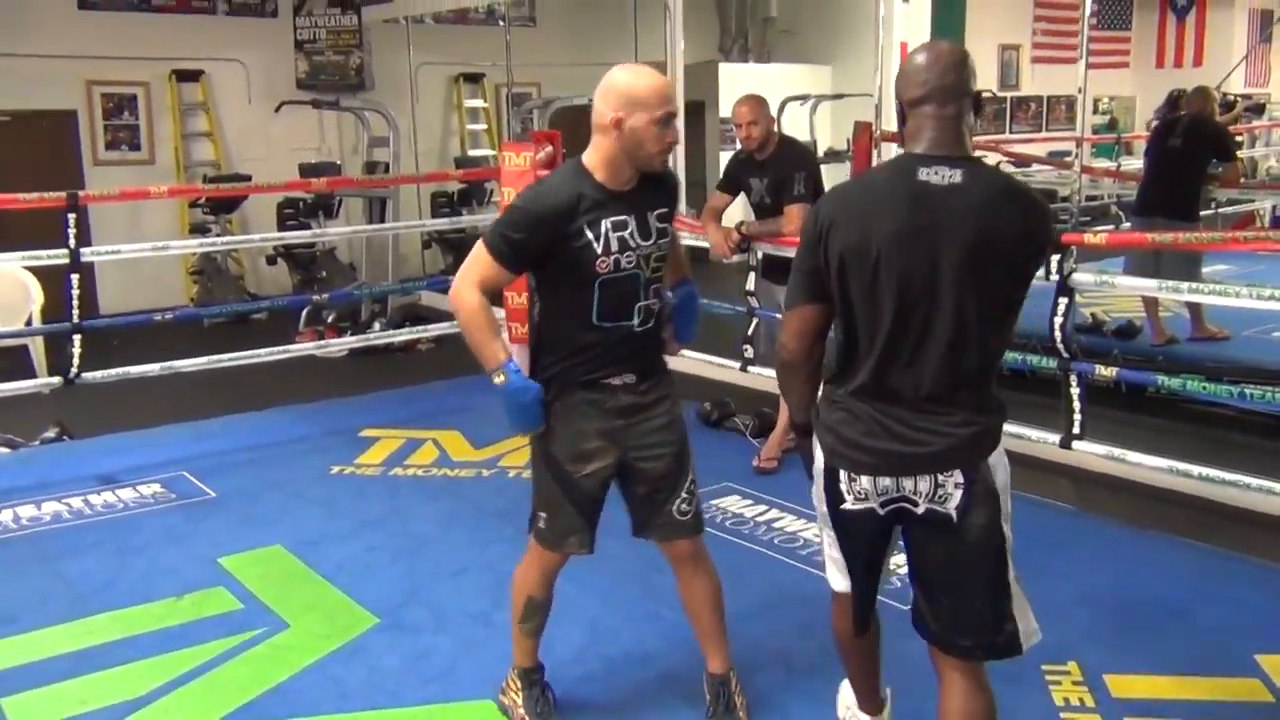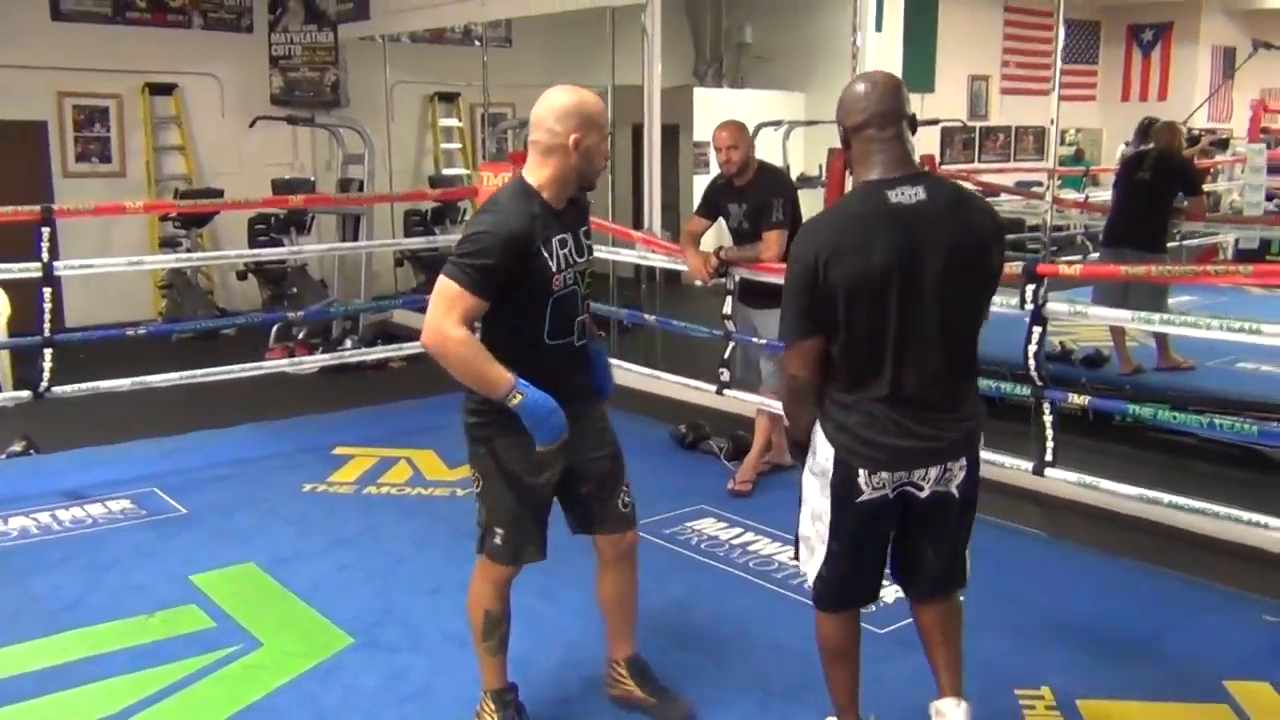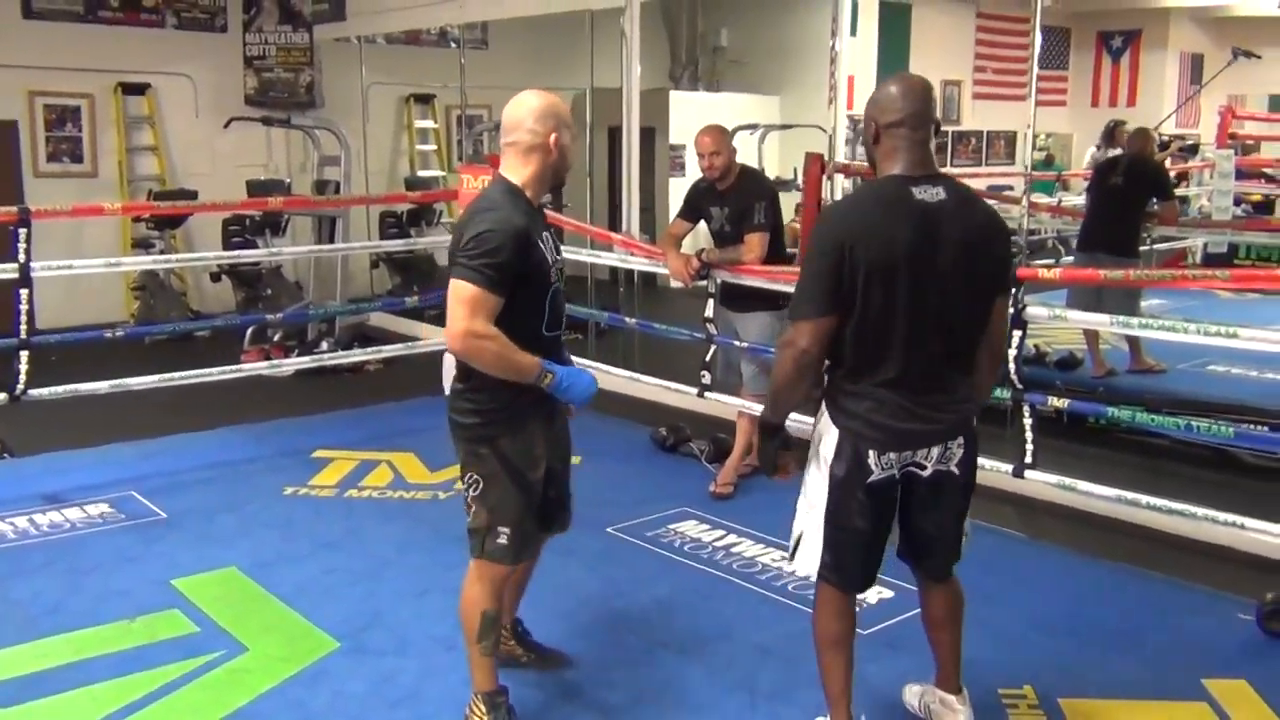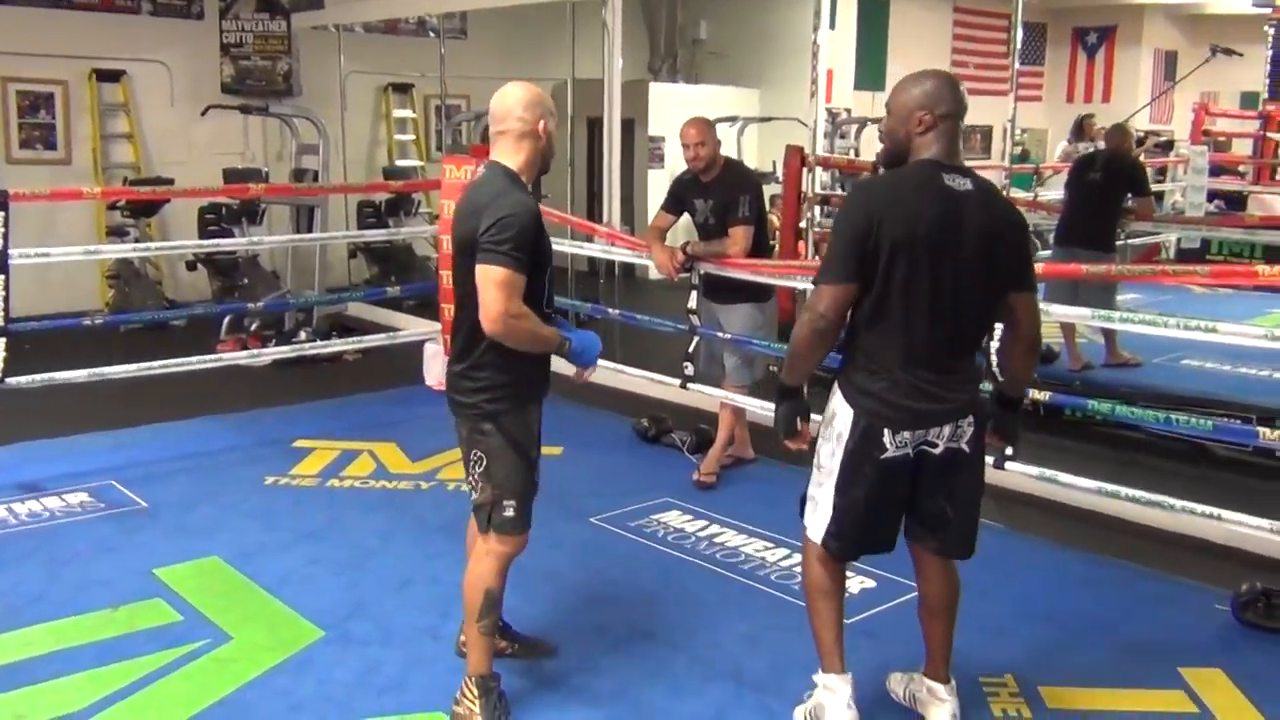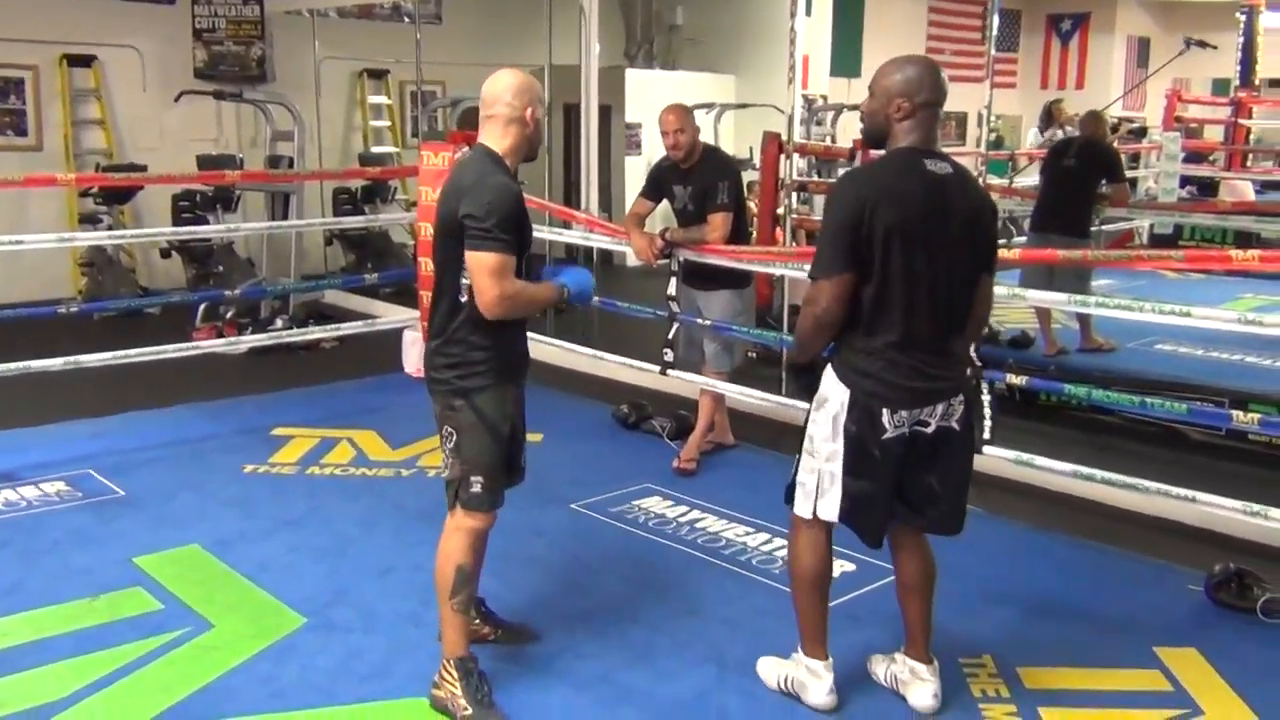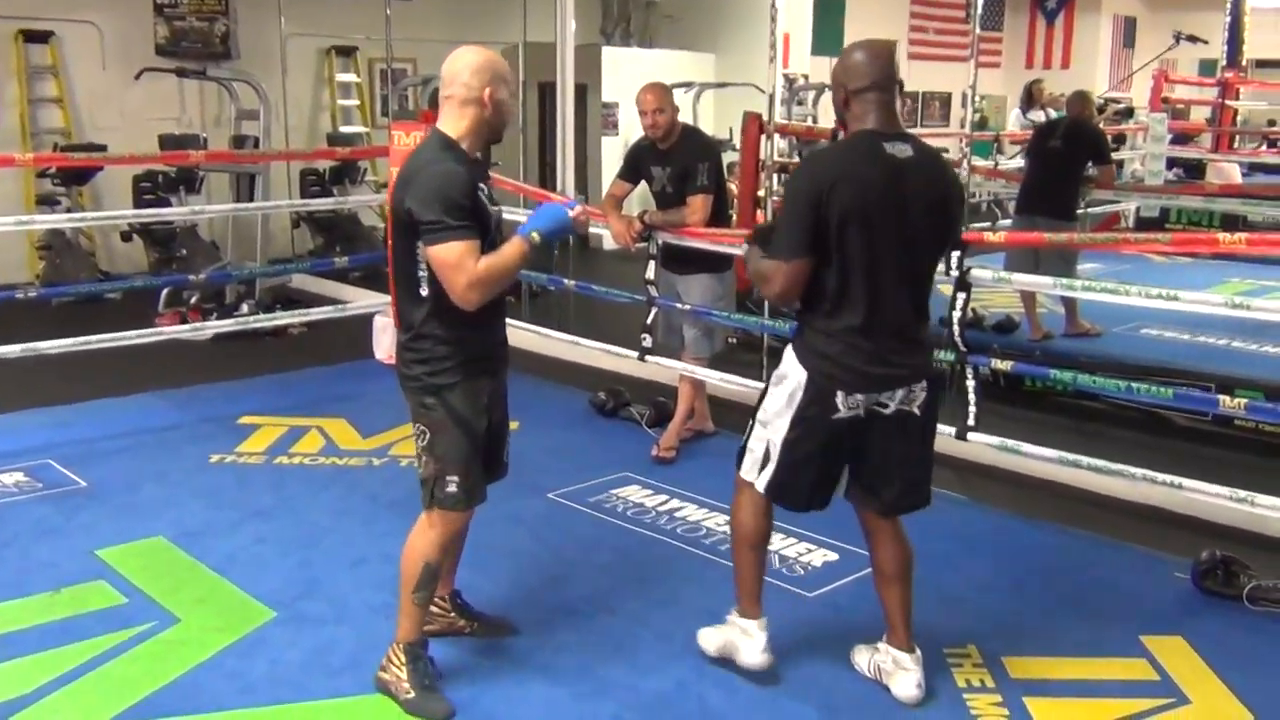
dt=0.3s
person 1, frame 1
left shoulder: (842, 207)
right shoulder: (1023, 212)
left elbow: (795, 349)
left wrist: (804, 426)
left hip: (851, 449)
right hip: (959, 457)
left knee: (851, 592)
right knee: (962, 649)
person 1, frame 2
left shoulder: (824, 236)
right shoulder: (978, 220)
left elbow: (801, 372)
left wrist: (803, 440)
left hip: (854, 448)
right hip: (948, 445)
left knee: (837, 600)
right knee: (933, 588)
person 1, frame 3
left shoulder: (848, 220)
right shoulder: (984, 222)
left elbow: (806, 344)
right elbow: (992, 342)
left wrist: (772, 424)
left hip: (861, 431)
right hip: (946, 431)
left knee: (837, 584)
right knee: (936, 570)
person 1, frame 4
left shoulder: (874, 198)
right shoulder: (1001, 213)
left elbow: (824, 314)
right elbow: (1024, 329)
left wrist: (788, 390)
right wrist: (1009, 401)
left hip: (872, 408)
right hip: (954, 412)
left knee: (823, 543)
right knee: (935, 551)
person 1, frame 5
left shoulder: (862, 187)
right shoulder: (974, 196)
left elbow: (825, 306)
right elbow: (979, 309)
left wrist: (800, 359)
left hip: (864, 388)
right hip: (942, 390)
left knee: (809, 520)
right knee: (909, 528)
left ankle: (813, 666)
right ankle: (917, 666)
person 1, frame 6
left shoulder: (822, 171)
right shoulder: (942, 176)
left elbow: (783, 284)
left wrist: (752, 254)
left hip: (827, 368)
right hip: (905, 370)
left knee: (754, 485)
right knee: (881, 511)
left ankle: (747, 628)
right ankle: (901, 655)
person 2, frame 1
left shoulder: (661, 185)
right shoulder: (550, 205)
right elbow: (466, 291)
left wrist: (682, 294)
right wrist: (509, 376)
left hip: (650, 396)
right hip: (570, 408)
left knee: (685, 546)
right knee: (549, 550)
person 2, frame 2
left shoulder: (574, 207)
right shoulder: (502, 227)
right elbow: (440, 331)
right wrist: (521, 398)
left hip: (579, 409)
right hip: (515, 427)
left knee: (620, 540)
right knee: (500, 563)
person 2, frame 3
left shoulder: (525, 212)
right shoulder: (499, 224)
right elbow: (466, 335)
left wrist: (553, 376)
right wrist: (554, 377)
left hip: (533, 413)
right hip: (495, 422)
left knee: (537, 534)
right knee: (494, 558)
left ankle: (507, 632)
person 2, frame 4
left shoulder: (491, 192)
right shoulder: (512, 208)
right elbow: (500, 317)
left wrist: (553, 332)
right wrist: (568, 341)
left hip: (503, 388)
right hip: (495, 395)
left knee: (491, 521)
right knee: (501, 536)
left ankle: (482, 629)
person 2, frame 5
left shoulder: (480, 175)
right shoulder: (492, 188)
right elbow: (495, 297)
left wrist: (550, 280)
right wrist: (564, 288)
left hip: (491, 366)
right hip: (470, 373)
left knee: (485, 500)
right knee: (471, 513)
left ankle: (468, 611)
person 2, frame 6
left shoulder: (462, 162)
right shoulder: (437, 175)
right elbow: (468, 286)
left wrist: (531, 231)
right wrist: (535, 232)
left hip: (476, 360)
right hip: (443, 368)
left knee: (463, 497)
right knee: (446, 510)
left ankle: (444, 604)
right ankle: (403, 655)
person 3, frame 1
left shoulder: (797, 158)
right shoulder: (741, 162)
left elbow: (793, 224)
right elbow: (711, 208)
left wrist: (743, 230)
right wrist: (713, 230)
right hip: (771, 267)
left ankle: (779, 434)
person 3, frame 2
left shoulder: (775, 184)
right shoulder: (720, 186)
left elbow: (772, 250)
right elbow: (690, 231)
left wrist: (721, 255)
right wrist: (692, 254)
left hip: (782, 296)
right hip: (748, 292)
left knee: (773, 376)
right knee: (761, 375)
left ankle: (754, 459)
right ankle: (779, 450)
person 3, frame 3
left shoulder: (757, 188)
right shoulder: (701, 191)
left elbow: (753, 254)
right elbow: (671, 235)
left wrist: (703, 257)
right wrist: (673, 257)
left hip: (764, 300)
right hip: (729, 296)
left knee: (754, 381)
right knee: (743, 379)
left ankle: (734, 463)
right ankle: (759, 452)
person 3, frame 4
left shoulder: (741, 181)
right shoulder: (685, 183)
left elbow: (737, 246)
right elbow: (656, 227)
left wrist: (688, 250)
right wrist: (658, 249)
left hip: (748, 291)
right hip: (712, 288)
left knee: (737, 372)
right knee: (725, 371)
left ankle: (716, 453)
right ankle: (742, 444)
person 3, frame 5
left shoulder: (720, 167)
right shoulder: (664, 170)
left elbow: (716, 233)
right elbow: (634, 214)
left wrist: (666, 236)
right wrist: (637, 236)
left hip: (727, 278)
right hip: (692, 274)
left knee: (716, 359)
right knee: (703, 357)
left ankle: (695, 440)
right ankle: (721, 430)
person 3, frame 6
left shoulder: (700, 148)
right shoulder: (642, 150)
left elbow: (696, 216)
right elbow: (612, 196)
left wrist: (645, 218)
right wrist: (615, 219)
left hip: (707, 261)
right hip: (670, 257)
left knee: (696, 345)
right knee: (684, 342)
left ankle: (676, 428)
right ankle: (701, 417)
person 4, frame 1
left shoulder: (1163, 125)
right shoulder: (1215, 129)
right elbow: (1233, 175)
right wrist: (1207, 176)
left hip: (1146, 205)
right hip: (1180, 209)
left knee: (1146, 271)
right knee: (1187, 272)
left ankle: (1157, 330)
right ankle: (1199, 327)
person 4, frame 2
left shoulder: (1132, 159)
right shoulder: (1182, 164)
right elbow: (1199, 210)
right wrist: (1173, 209)
left hip: (1114, 236)
right hip: (1148, 241)
left knee: (1113, 301)
right knee: (1154, 302)
left ankle: (1124, 360)
right ankle: (1165, 357)
person 4, frame 3
left shoulder: (1105, 165)
right shoulder: (1154, 169)
right elbow: (1171, 215)
right wrist: (1147, 214)
left hip: (1088, 241)
right hip: (1121, 246)
left knee: (1087, 305)
right knee: (1127, 305)
left ankle: (1097, 363)
right ankle: (1137, 359)
person 4, frame 4
left shoulder: (1083, 160)
right shoulder: (1132, 165)
right elbow: (1147, 211)
right wrist: (1122, 210)
left hip: (1066, 235)
right hip: (1098, 241)
left knee: (1064, 298)
right knee: (1103, 300)
left ankle: (1073, 356)
right ankle: (1112, 353)
person 4, frame 5
left shoulder: (1058, 147)
right shoulder: (1106, 152)
right elbow: (1122, 197)
right wrist: (1098, 197)
left hip: (1040, 222)
right hip: (1073, 227)
left knee: (1039, 284)
right knee: (1078, 285)
left ankle: (1049, 341)
right ankle: (1087, 338)
person 4, frame 6
left shoulder: (1044, 128)
right shoulder: (1093, 133)
right elbow: (1108, 179)
left hip: (1026, 204)
right hip: (1059, 209)
left knee: (1024, 268)
right knee: (1064, 269)
left ankle: (1034, 326)
right ankle: (1073, 323)
